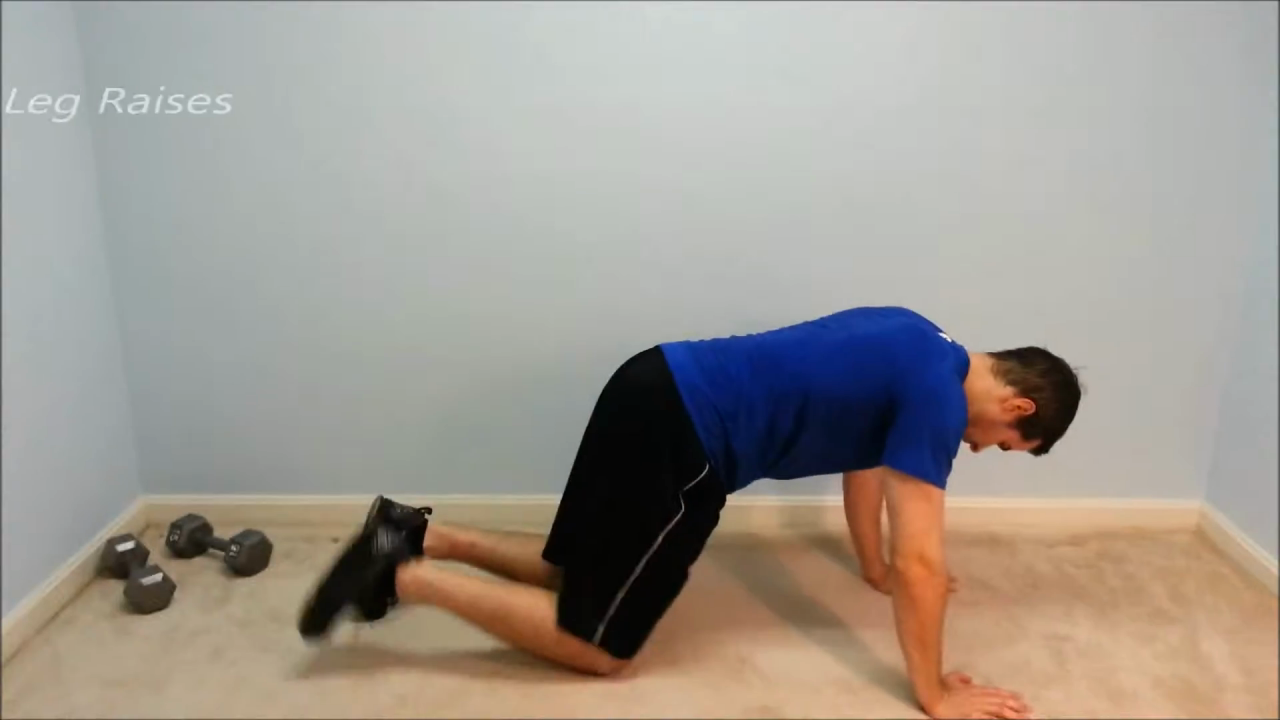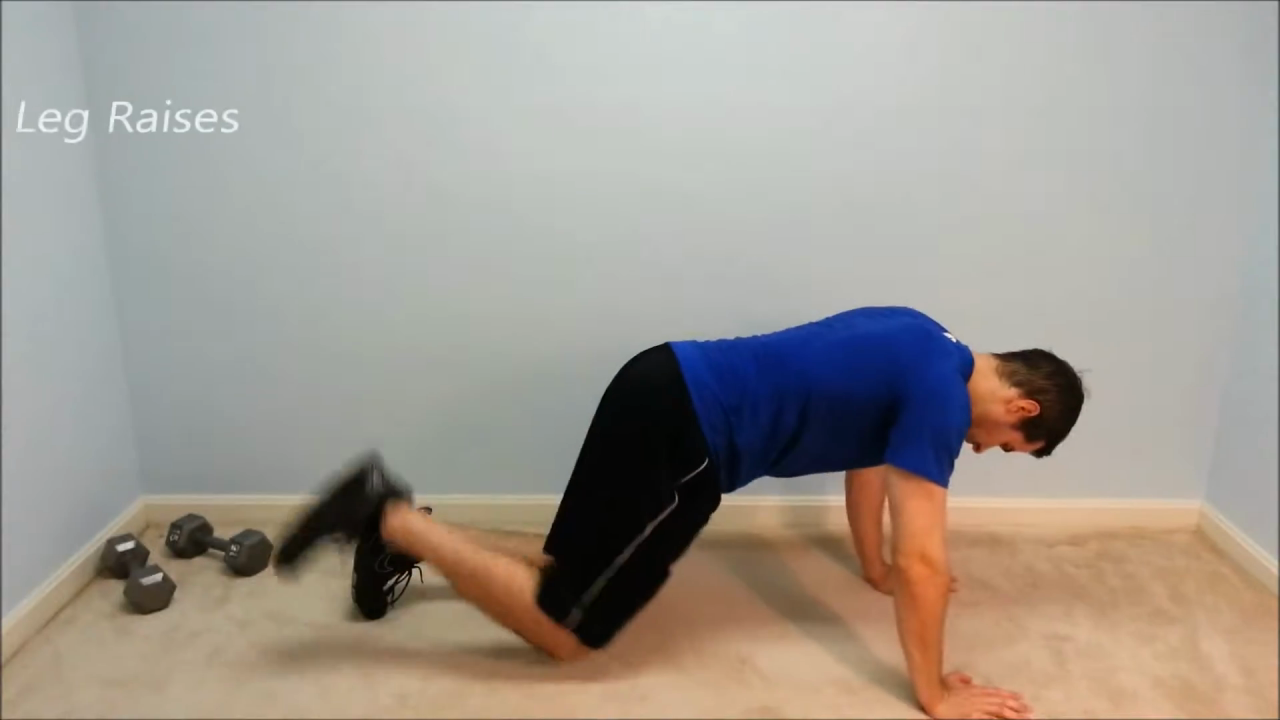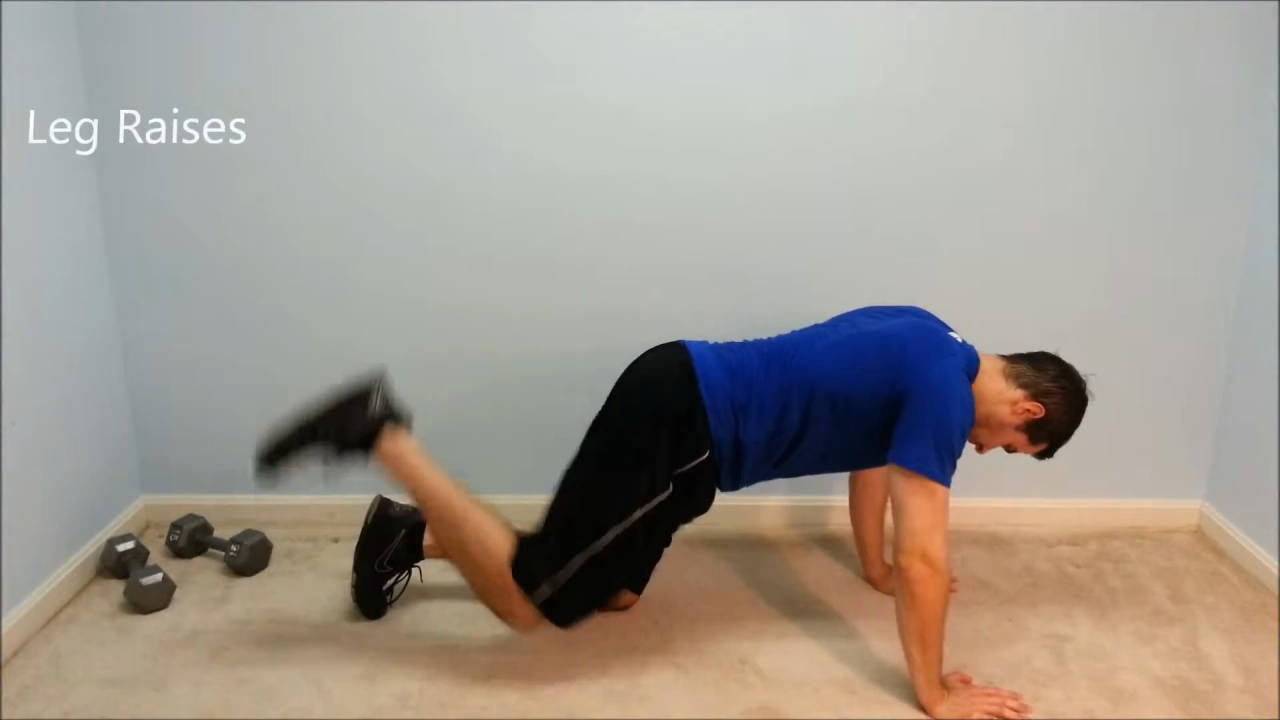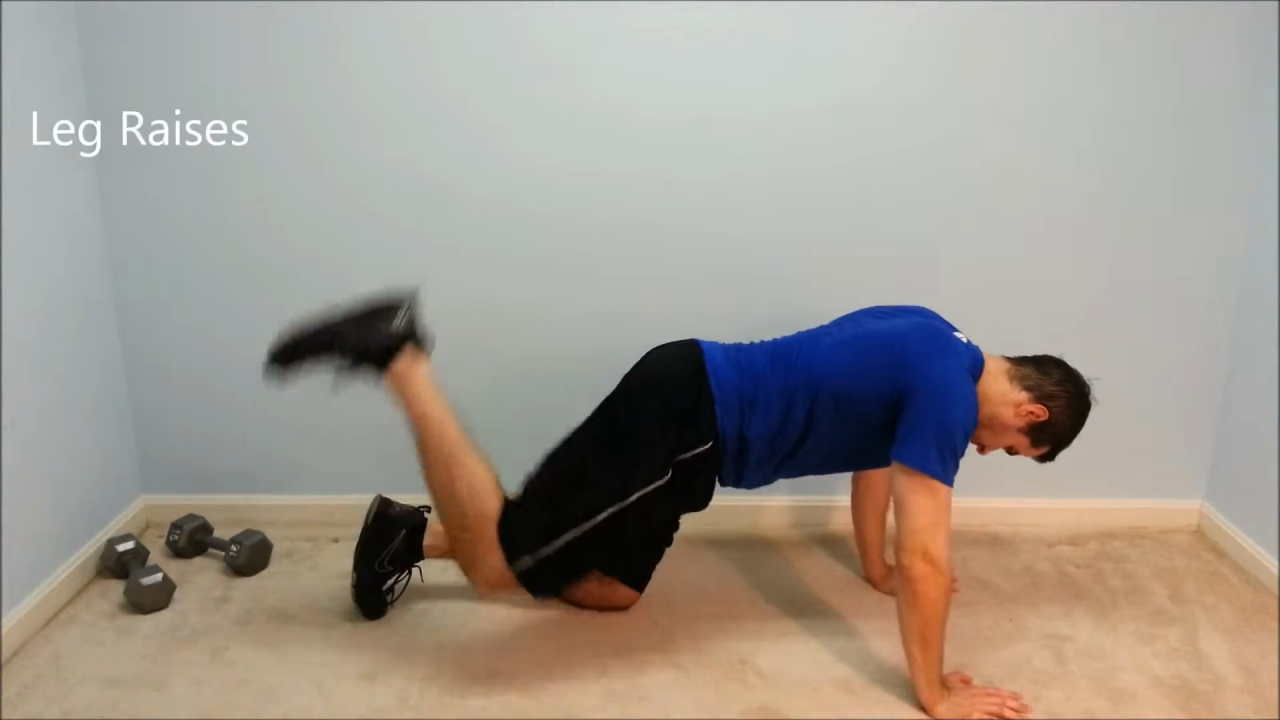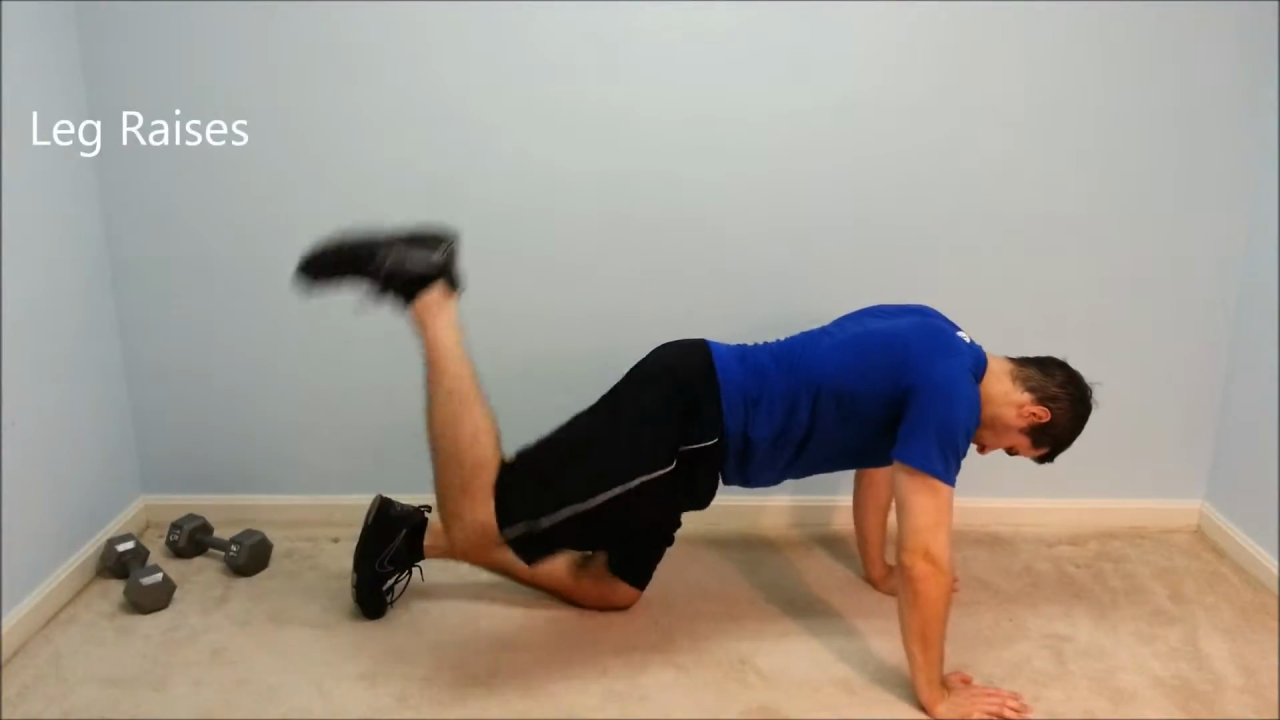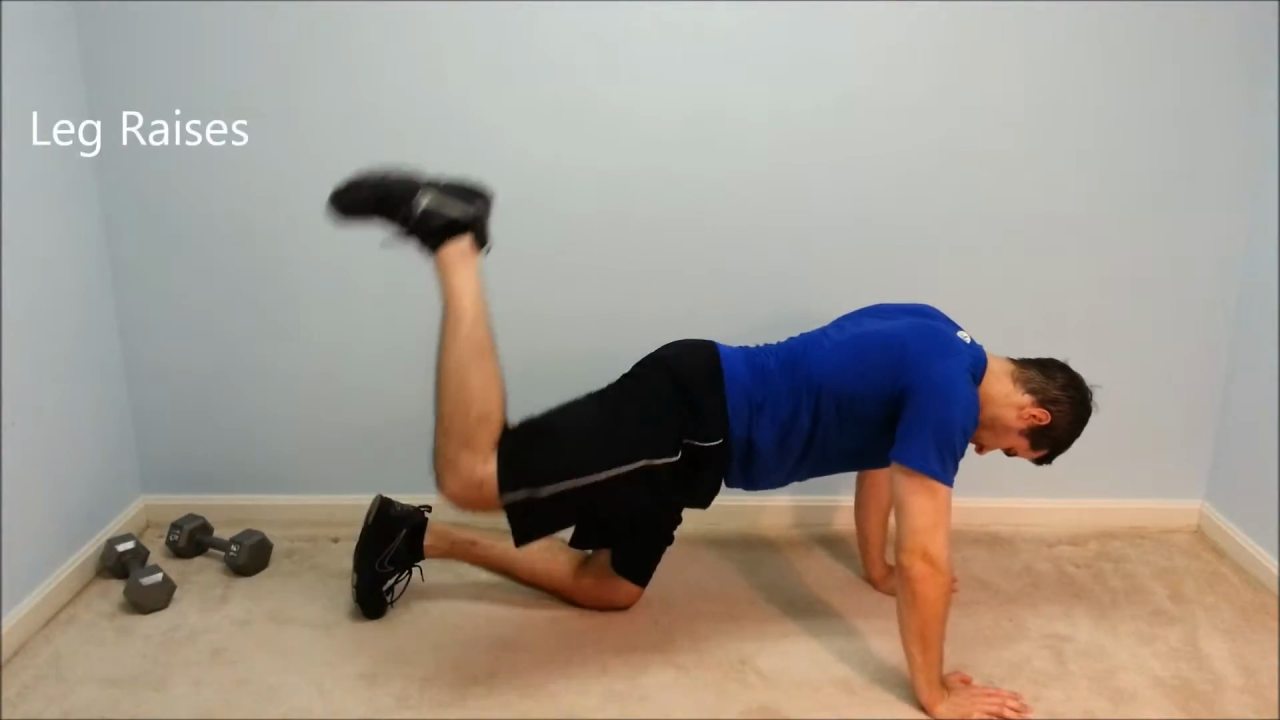
dt=0.1s
person 1, frame 1
left shoulder: (917, 352)
right shoulder: (936, 396)
left elbow: (865, 449)
right elbow: (921, 562)
left wrist: (871, 566)
left hip: (664, 396)
right hip: (670, 432)
left knee: (591, 574)
right knee: (595, 645)
left ankle: (423, 536)
right ankle: (406, 571)
person 1, frame 2
left shoulder: (921, 349)
right shoulder: (942, 394)
left elbow: (868, 451)
right elbow: (922, 561)
left wrist: (873, 567)
left hip: (666, 394)
right hip: (675, 430)
left knee: (587, 571)
right knee: (567, 625)
left ankle: (408, 527)
right ankle: (391, 519)
person 1, frame 3
left shoulder: (928, 350)
right shoulder: (945, 396)
left elbow: (869, 450)
right elbow: (923, 563)
left wrist: (873, 567)
left hip: (680, 400)
right hip: (676, 425)
left knee: (607, 588)
right knee: (525, 597)
left ankle: (415, 531)
right ankle: (384, 434)
person 1, frame 4
left shoulder: (933, 350)
right shoulder: (949, 394)
left elbow: (872, 450)
right elbow: (925, 561)
left wrist: (875, 566)
left hip: (685, 396)
right hip: (683, 419)
left knee: (609, 587)
right knee: (502, 564)
left ankle: (416, 533)
right ankle: (402, 353)
person 1, frame 5
left shoulder: (935, 345)
right shoulder: (951, 398)
left elbow: (872, 455)
right elbow: (927, 561)
left wrist: (875, 565)
left hip: (693, 406)
right hip: (688, 420)
left knee: (606, 585)
right knee: (480, 516)
left ankle: (413, 534)
right ankle: (430, 286)
person 1, frame 6
left shoulder: (934, 347)
right shoulder: (950, 395)
left elbow: (876, 457)
right elbow: (925, 562)
left wrist: (877, 566)
left hip: (695, 409)
right hip: (690, 415)
left knee: (607, 586)
right knee: (470, 473)
left ankle: (420, 535)
right ankle: (455, 239)
